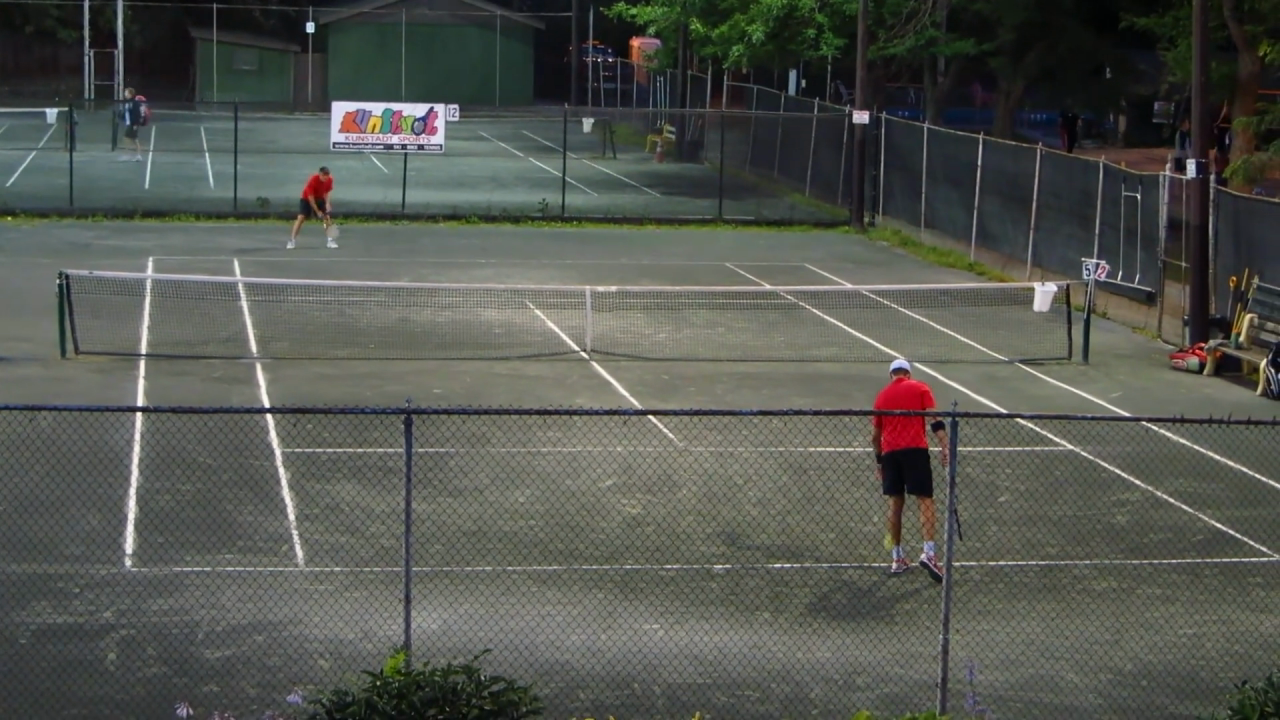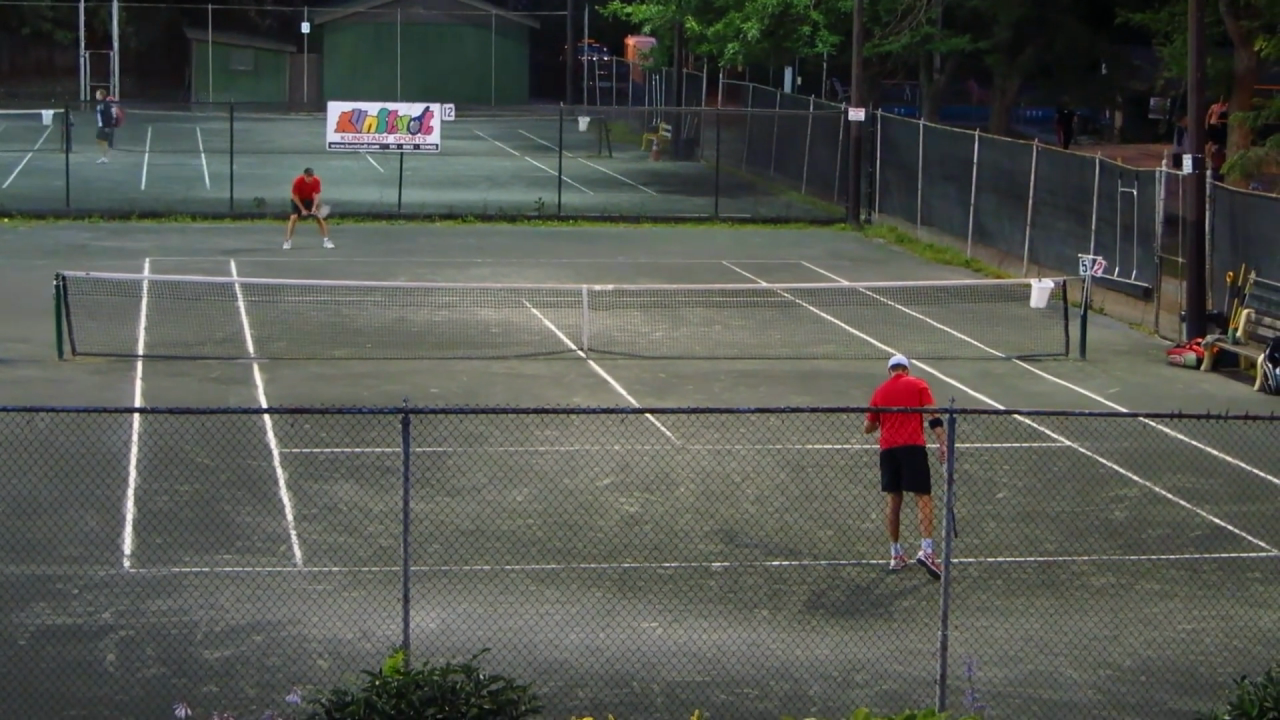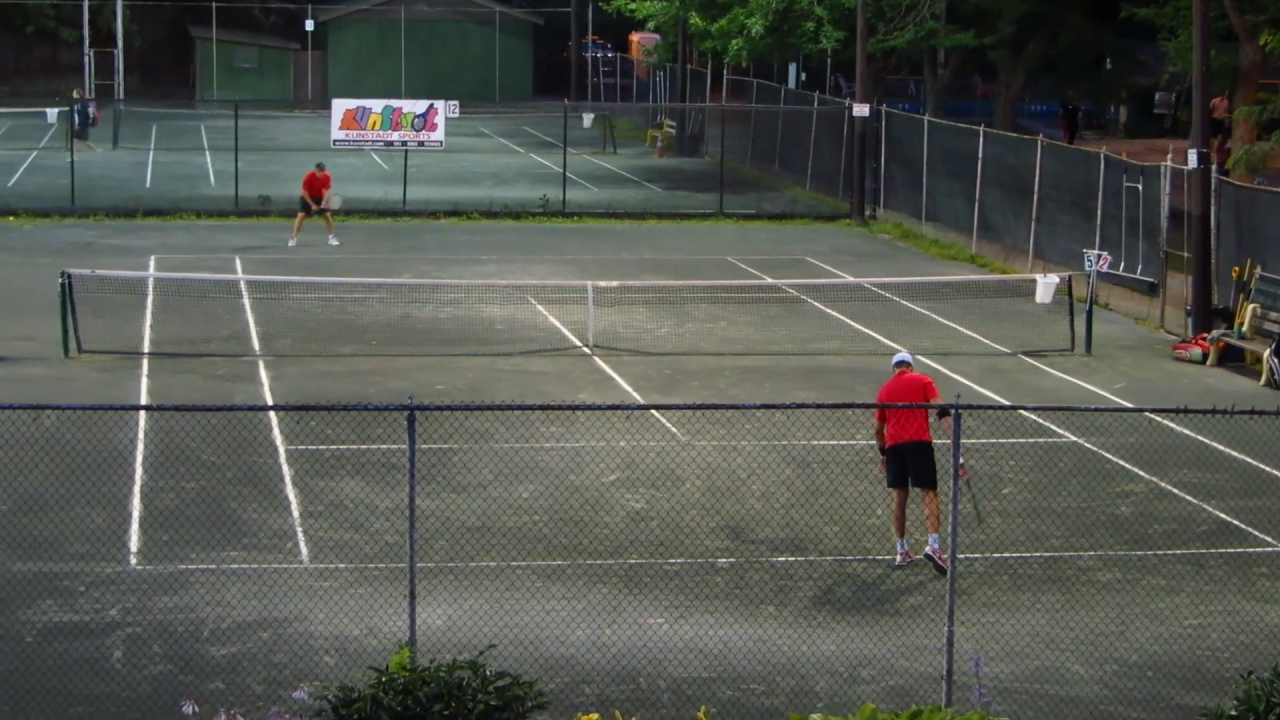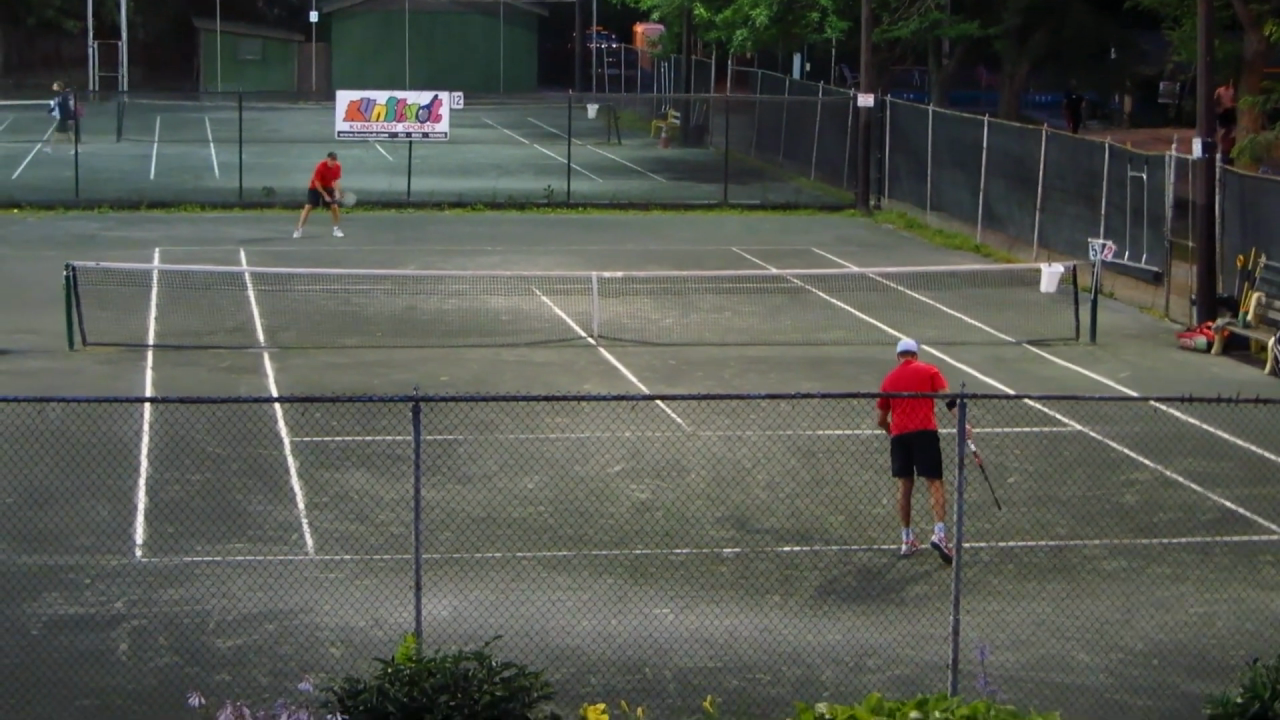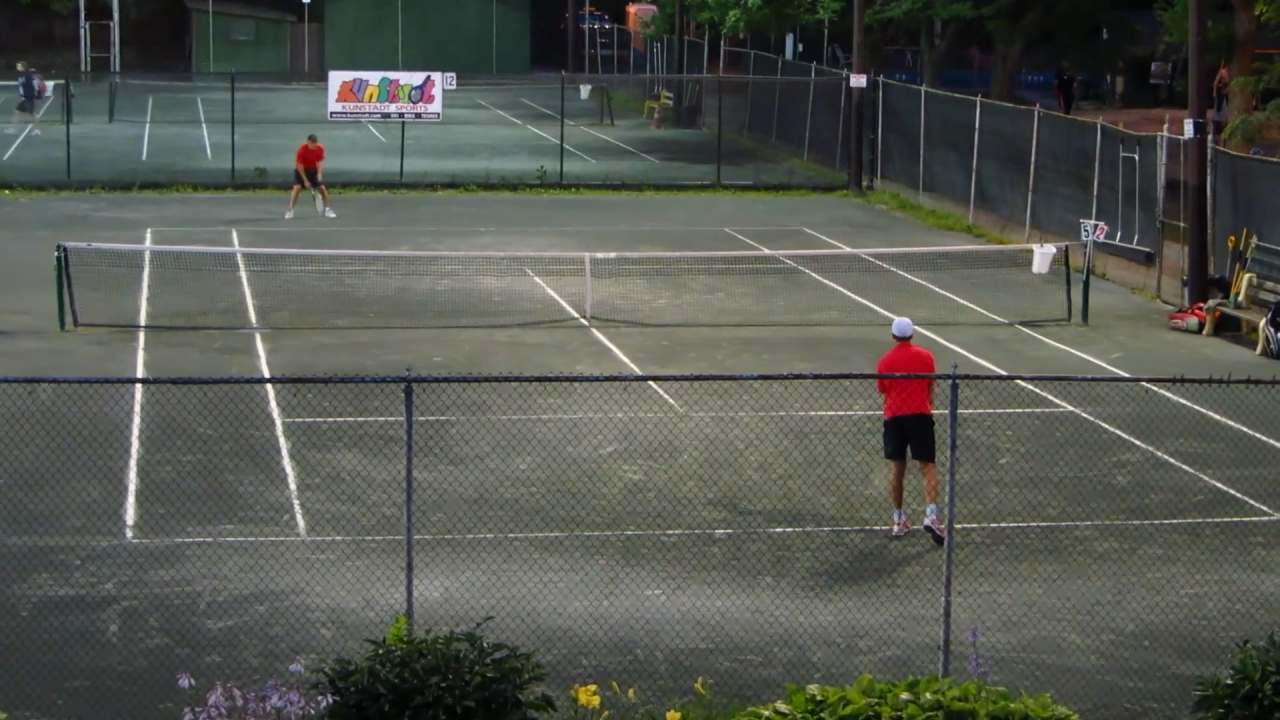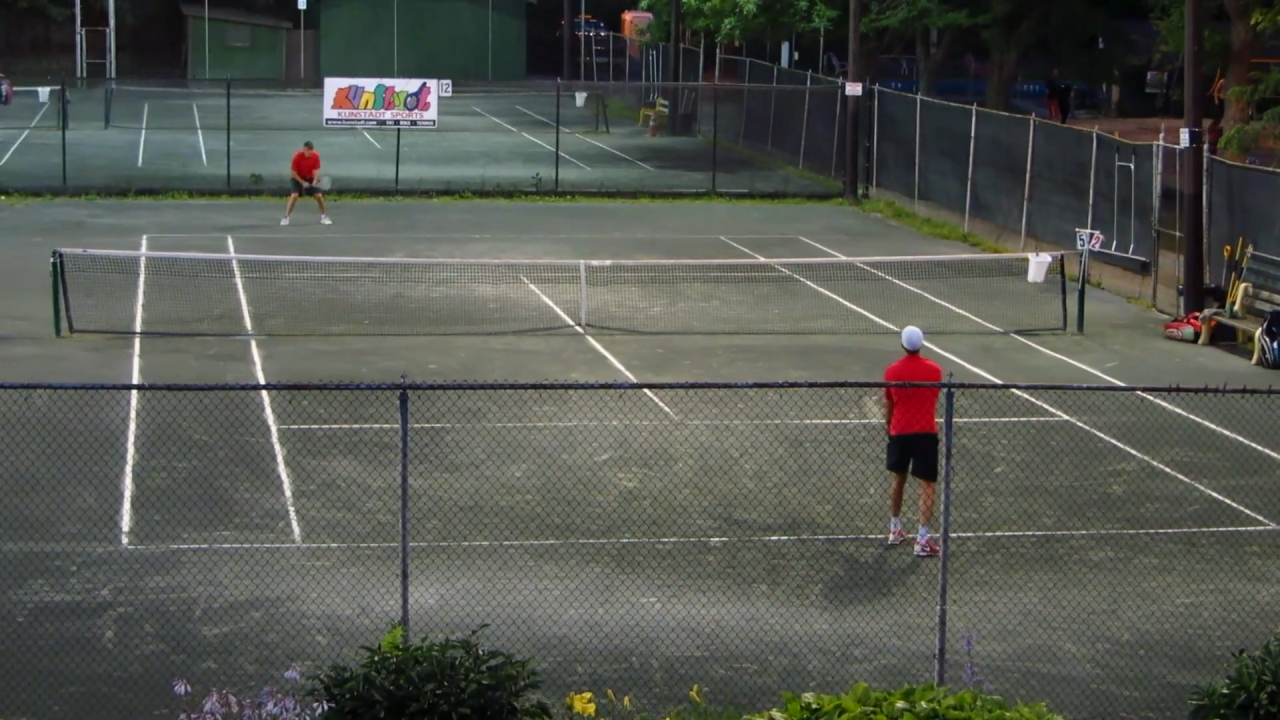
dt=0.4s
person 1, frame 1
left shoulder: (882, 396)
right shoulder: (920, 388)
left elbow: (876, 436)
right elbow: (935, 420)
left wrist: (879, 461)
right wrist: (945, 447)
left hip: (889, 453)
right hip: (915, 450)
left knee: (895, 504)
right knee: (925, 501)
left ankle: (897, 558)
right ankle: (928, 552)
person 1, frame 2
left shoulder: (880, 391)
right shoulder: (918, 385)
left elbow: (868, 427)
right elbow: (933, 417)
right wrist: (943, 444)
left hip: (888, 449)
right hip: (913, 447)
left knee: (894, 501)
right knee: (923, 499)
left ankle: (895, 555)
right ankle: (926, 550)
person 1, frame 3
left shoulder: (885, 389)
right shoulder: (923, 380)
left elbow: (878, 429)
right elbow: (940, 409)
left wrist: (883, 453)
left hip: (894, 446)
right hip: (919, 442)
left knee: (899, 497)
right knee: (929, 494)
left ankle: (902, 551)
right ankle: (933, 544)
person 1, frame 4
left shoulder: (889, 379)
right shoulder: (929, 370)
left elbow: (881, 420)
right elbow: (947, 397)
left hip: (899, 435)
right hip: (924, 432)
left knee: (905, 487)
right knee: (935, 483)
left ankle: (907, 540)
right ankle: (939, 533)
person 1, frame 5
left shoulder: (884, 361)
right shoulder: (925, 356)
right elbow: (929, 392)
left hip: (893, 417)
right hip: (919, 415)
left knee: (897, 469)
right knee: (927, 466)
left ankle: (899, 521)
right ankle: (931, 515)
person 1, frame 6
left shoulder: (892, 371)
right shoulder: (935, 370)
left wrist: (890, 426)
left hip: (899, 433)
right hip: (925, 433)
left knee: (898, 480)
right knee: (927, 485)
left ankle: (895, 529)
right ankle: (923, 540)
